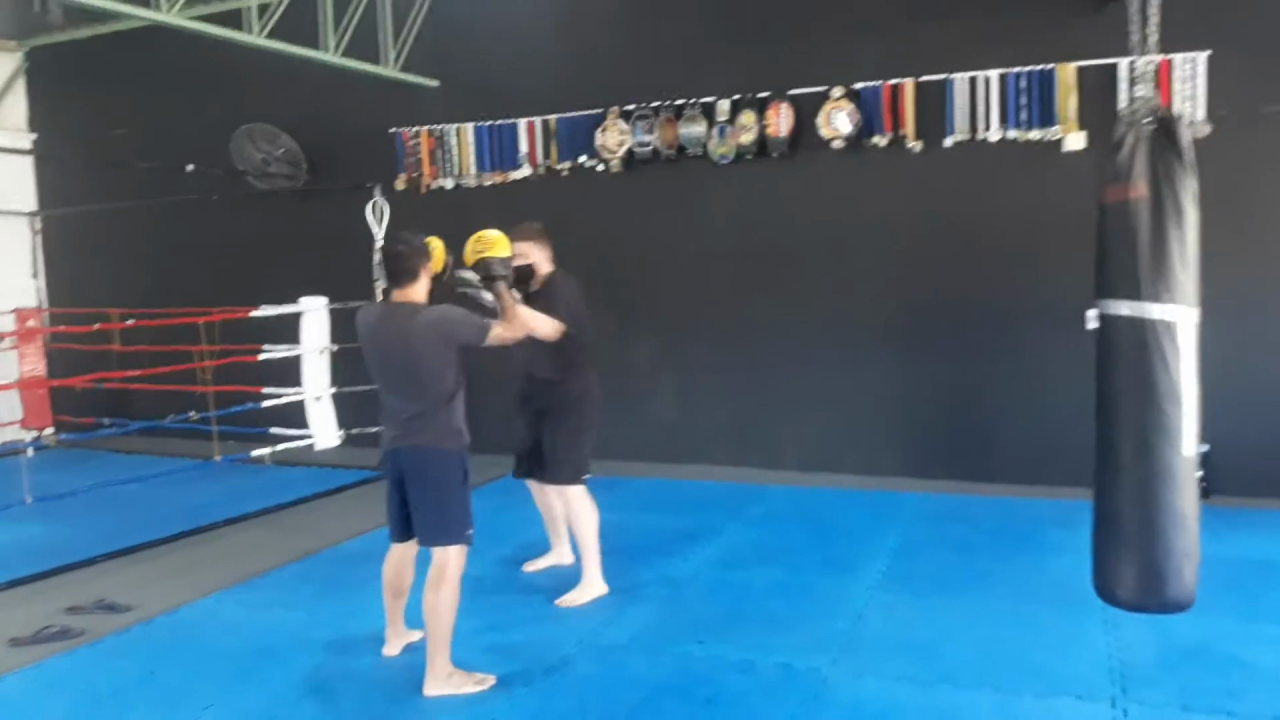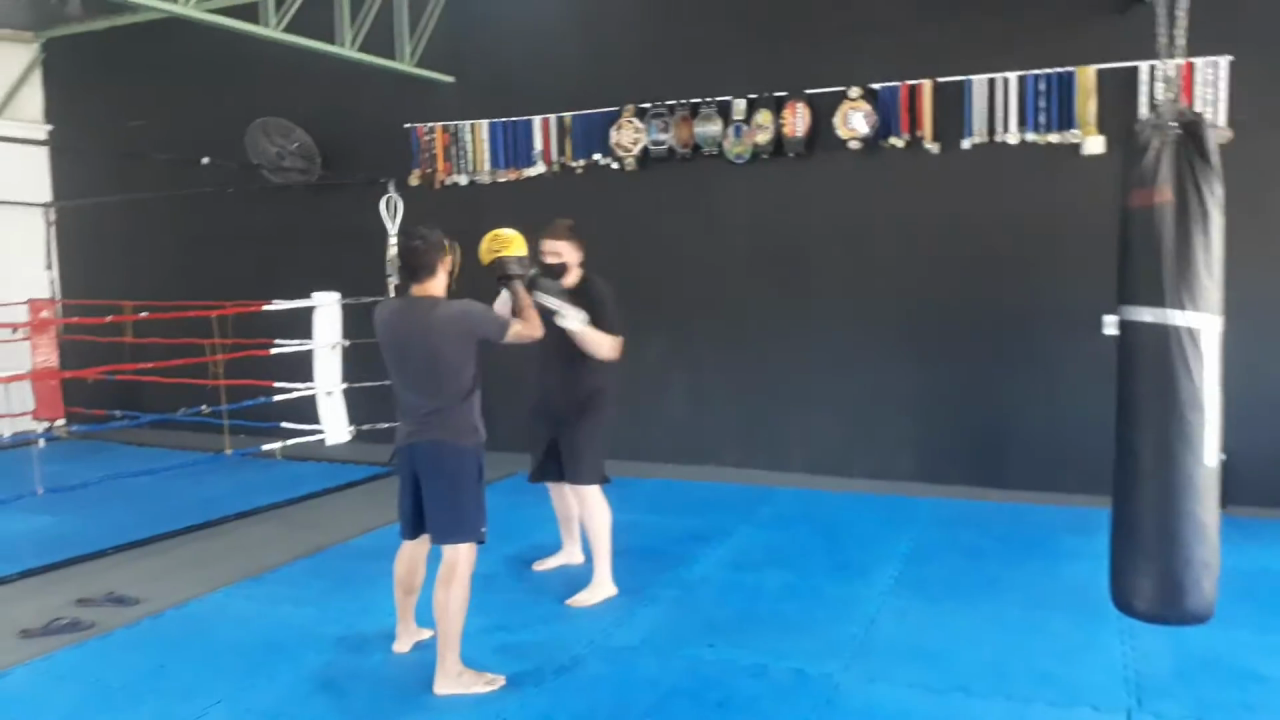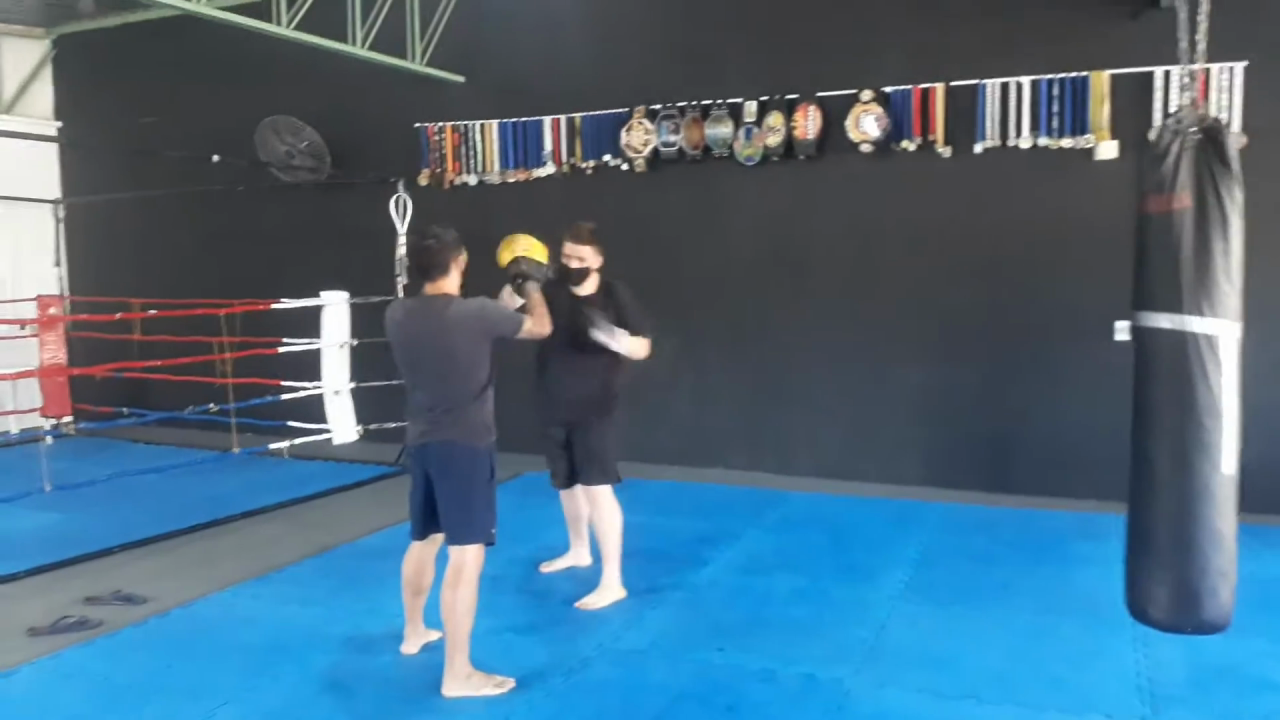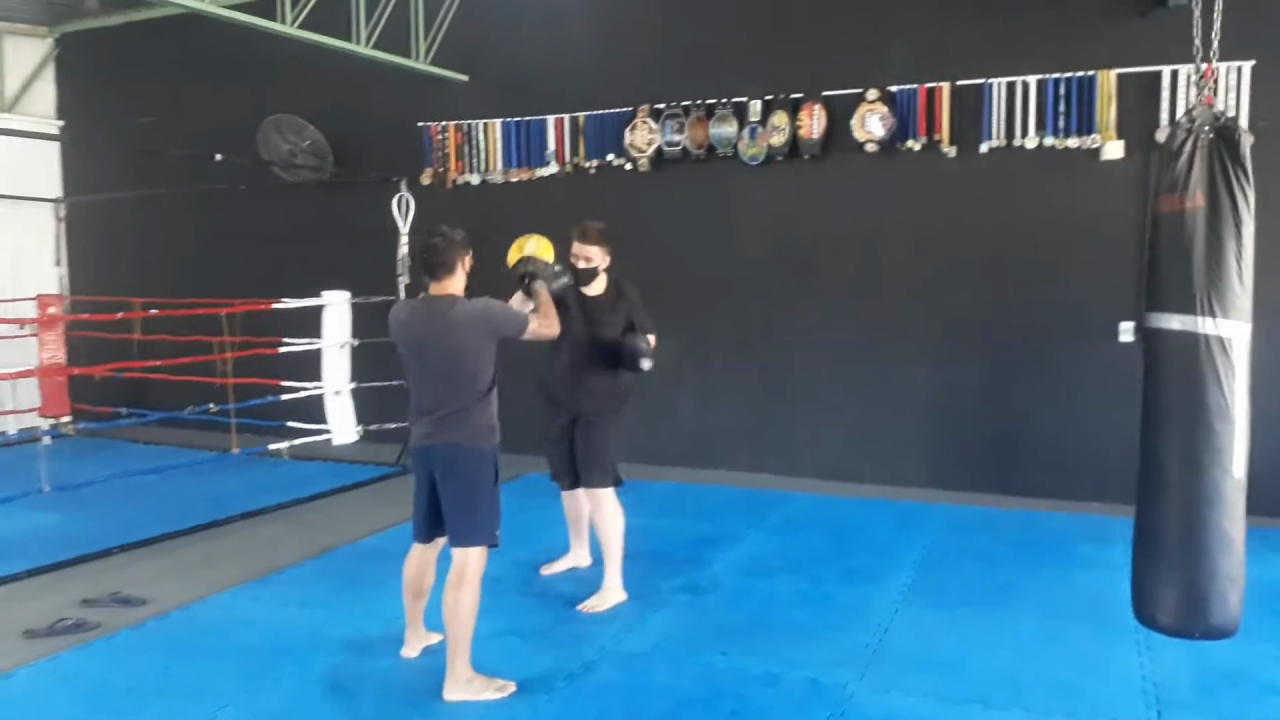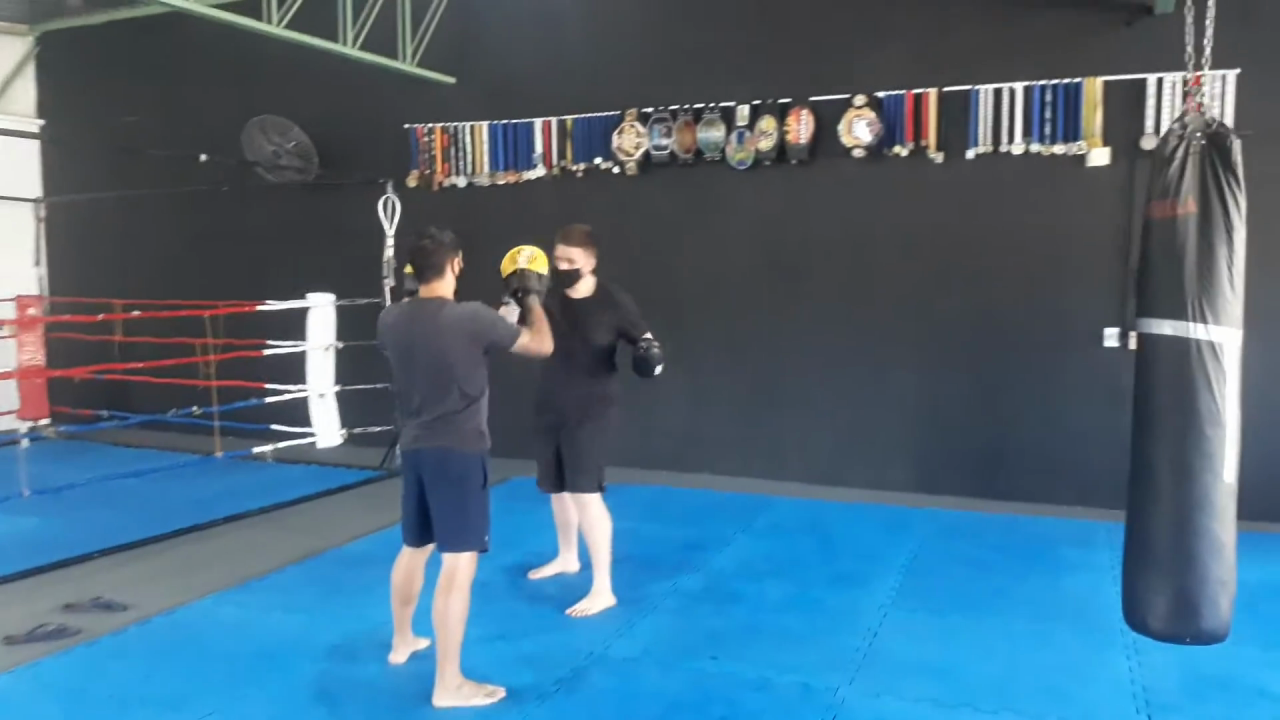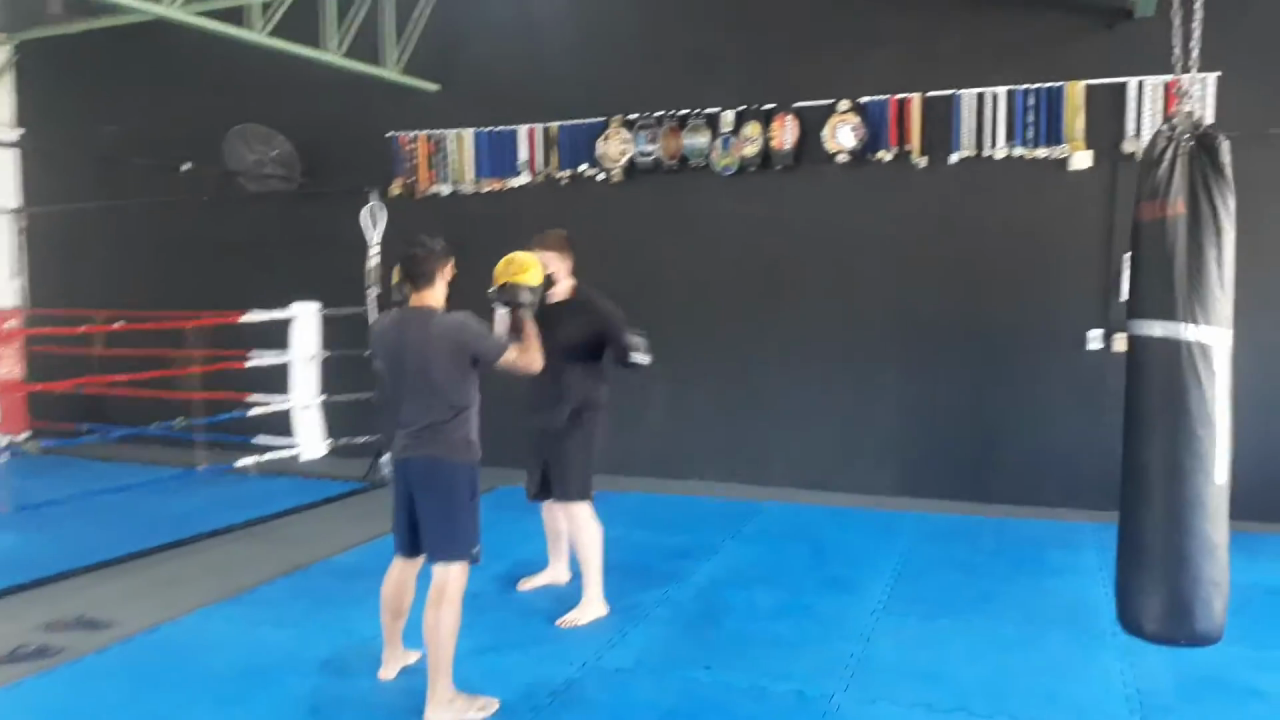
dt=0.1s
person 1, frame 1
left shoulder: (368, 319)
right shoulder: (445, 320)
right elbow: (513, 331)
left wrist: (406, 284)
right wrist: (499, 282)
left hip: (396, 448)
right hip: (438, 450)
left knee: (403, 543)
right knee: (448, 556)
left ankle: (395, 634)
right ankle: (439, 673)
person 1, frame 2
left shoulder: (386, 315)
right shoulder: (464, 315)
right elbow: (531, 330)
left wrist: (419, 273)
right wrist: (516, 281)
left hip: (411, 444)
right hip: (454, 446)
left knee: (415, 540)
right knee: (459, 554)
left ankle: (405, 631)
right ankle: (449, 672)
person 1, frame 3
left shoulder: (397, 315)
right shoulder: (478, 313)
right elbow: (542, 327)
left wrist: (426, 286)
right wrist: (528, 281)
left hip: (421, 442)
right hip: (465, 446)
left knee: (423, 540)
right knee: (466, 555)
left ankle: (414, 632)
right ankle: (458, 674)
person 1, frame 4
left shoulder: (401, 316)
right shoulder: (483, 313)
right elbow: (549, 328)
left wrist: (429, 288)
right wrist: (537, 282)
left hip: (425, 444)
right hip: (469, 448)
left knee: (425, 542)
right knee: (469, 558)
left ankle: (414, 635)
right ankle: (459, 678)
person 1, frame 5
left shoulder: (392, 319)
right shoulder: (471, 317)
right elbow: (542, 345)
left wrist: (412, 289)
right wrist: (532, 296)
left hip: (416, 448)
right hip: (458, 452)
left knee: (414, 548)
right knee: (459, 562)
left ankle: (401, 641)
right ankle: (448, 685)
person 1, frame 6
left shoulder: (384, 327)
right shoulder: (459, 327)
right elbow: (531, 362)
right wrist: (524, 309)
left hip: (407, 457)
right hip: (448, 461)
left knee: (406, 559)
right knee: (450, 574)
left ankle: (392, 655)
person 2, frame 1
left shoulder: (563, 287)
right shoulder: (526, 288)
left elbow: (546, 328)
left hip: (571, 401)
right hip: (540, 399)
left knee: (568, 484)
right knee: (535, 477)
left ankle: (594, 578)
right ankle: (561, 550)
person 2, frame 2
left shoulder: (596, 291)
right shoulder: (540, 284)
left elbow: (609, 349)
right elbow: (502, 316)
left wrist: (571, 317)
right wrist: (513, 289)
left hip: (585, 402)
right hip: (552, 401)
left knee: (585, 485)
right knee: (554, 478)
left ankle: (603, 579)
right ankle: (570, 549)
person 2, frame 3
left shoulder: (616, 295)
right shoulder: (550, 285)
left elbow: (642, 347)
right elbow: (505, 308)
left wrist: (613, 337)
left hip: (596, 405)
right hip: (556, 402)
left knee: (596, 486)
right knee: (565, 480)
left ankle: (612, 582)
right ankle: (578, 550)
person 2, frame 4
left shoulder: (624, 295)
left elbow: (648, 340)
left hip: (602, 405)
right hip: (561, 402)
left knee: (599, 488)
right knee: (568, 481)
left ankle: (614, 584)
right ankle: (578, 551)
person 2, frame 5
left shoulder: (612, 301)
right shoulder: (546, 291)
left elbow: (641, 339)
left hip: (591, 407)
right hip: (550, 406)
left knee: (585, 492)
right knee: (557, 486)
left ankle: (603, 588)
right ankle: (566, 556)
person 2, frame 6
left shoulder: (590, 305)
left elbow: (626, 344)
left wrist: (633, 349)
left hip: (578, 415)
right hip: (545, 413)
left knee: (573, 501)
right knee: (547, 495)
left ankle: (594, 597)
right ankle: (556, 567)
